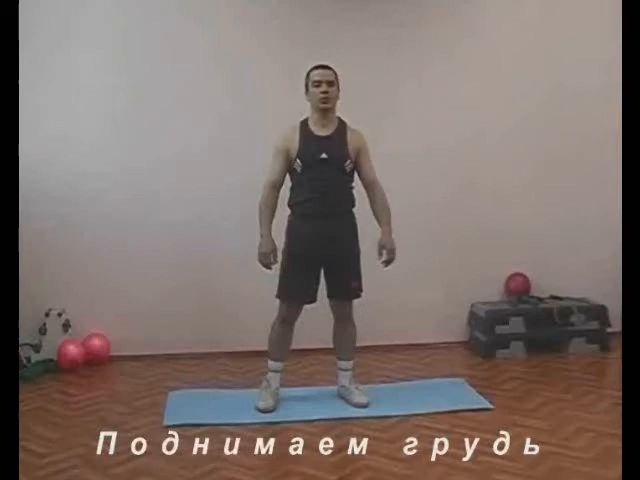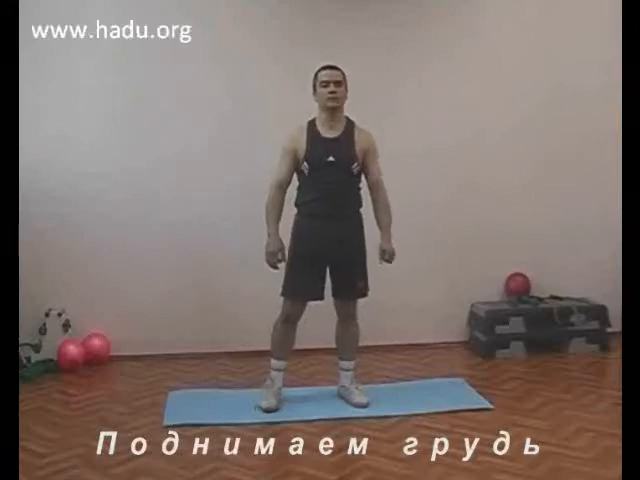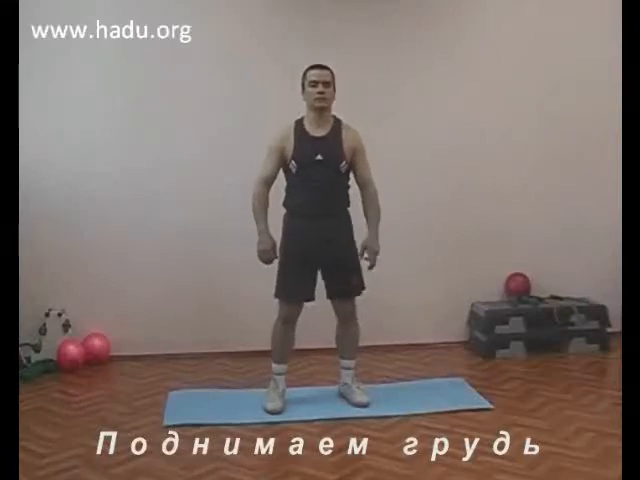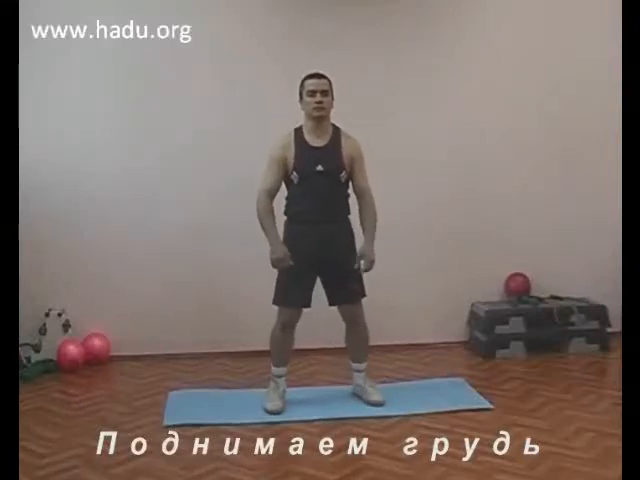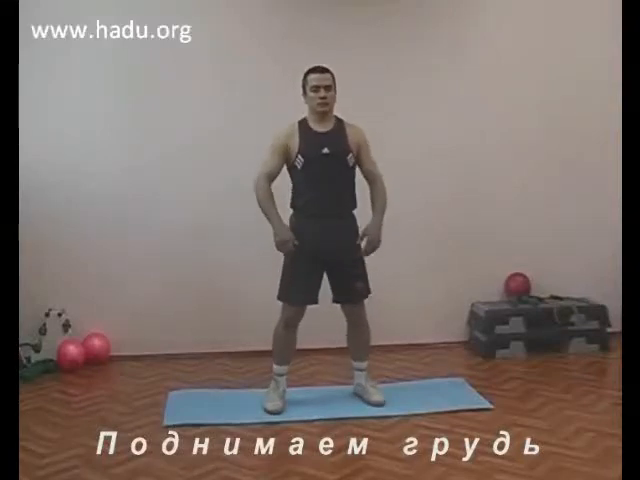
dt=0.3s
person 1, frame 1
left shoulder: (353, 138)
right shoulder: (290, 137)
left elbow: (373, 186)
right elbow: (271, 188)
left wrist: (386, 231)
right wrist: (265, 235)
left hip: (342, 233)
right hip: (302, 232)
left knee: (344, 312)
right knee: (287, 313)
left ankle: (346, 381)
right ankle: (271, 383)
person 1, frame 2
left shoulder: (362, 138)
right shoulder: (298, 137)
left elbow: (377, 188)
right elbow: (278, 187)
left wrist: (386, 235)
right wrist: (272, 235)
left hip: (349, 232)
right hip: (308, 231)
left knee: (348, 311)
right knee: (290, 312)
left ankle: (346, 381)
right ankle: (274, 381)
person 1, frame 3
left shoulder: (350, 137)
right shoulder: (286, 137)
left elbow: (367, 187)
right elbow: (262, 185)
left wrist: (373, 234)
right wrist: (263, 232)
left hip: (339, 232)
right hip: (298, 232)
left knee: (347, 311)
right knee: (288, 313)
left ankle: (348, 381)
right ankle: (277, 384)
person 1, frame 4
left shoulder: (348, 145)
right shoulder: (286, 146)
left elbow: (364, 195)
right elbow: (265, 196)
left wrist: (369, 241)
right wrist: (275, 242)
left hip: (339, 238)
right hip: (299, 238)
left knee: (354, 315)
right knee: (286, 318)
left ankle: (361, 380)
right ankle: (277, 385)
person 1, frame 5
left shoulder: (353, 134)
right shoulder: (290, 136)
left elbow: (375, 180)
right elbow: (262, 181)
left wrist: (377, 222)
right wrist: (277, 225)
left hip: (345, 233)
right hip: (304, 234)
left knee: (356, 313)
right knee: (290, 315)
left ankle: (362, 380)
right ankle: (277, 385)
